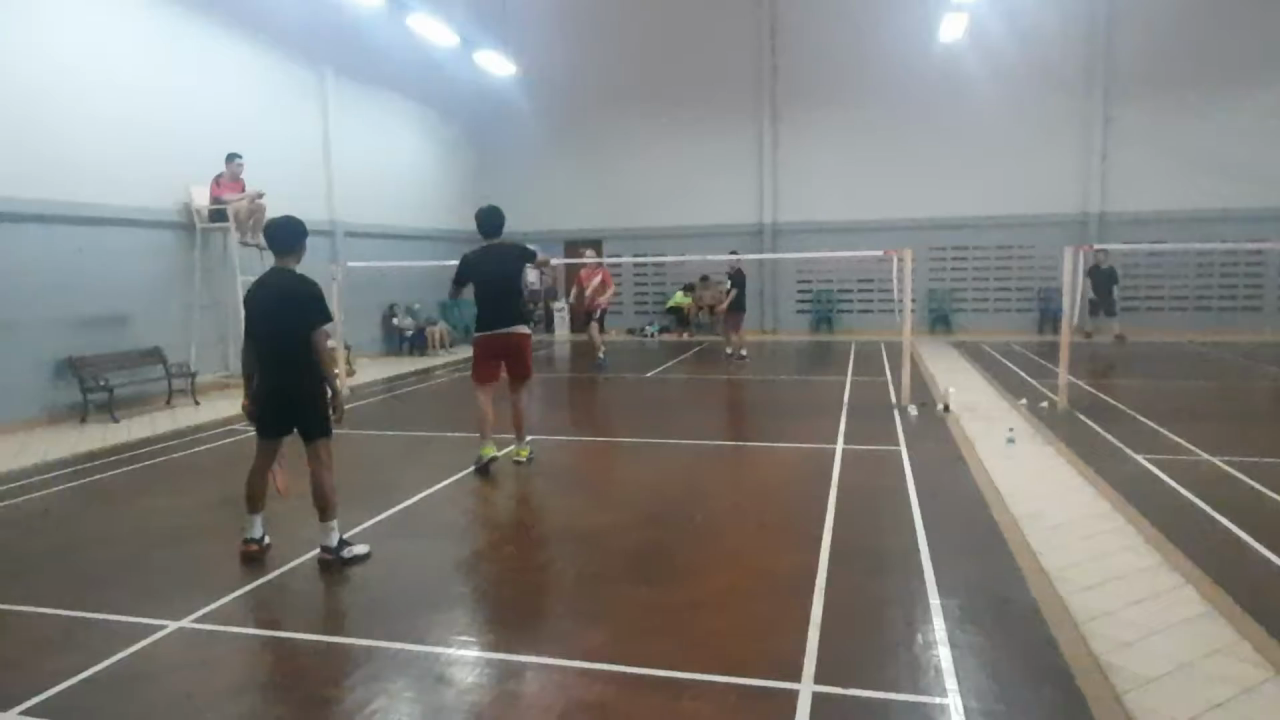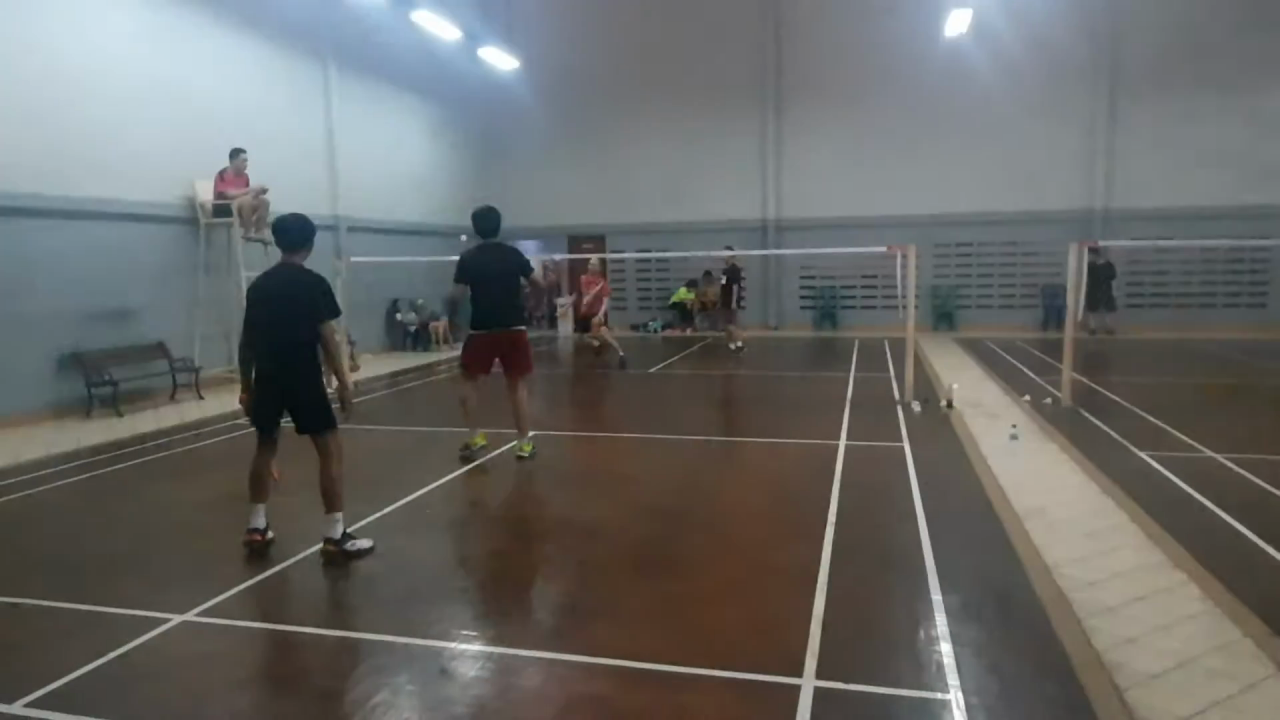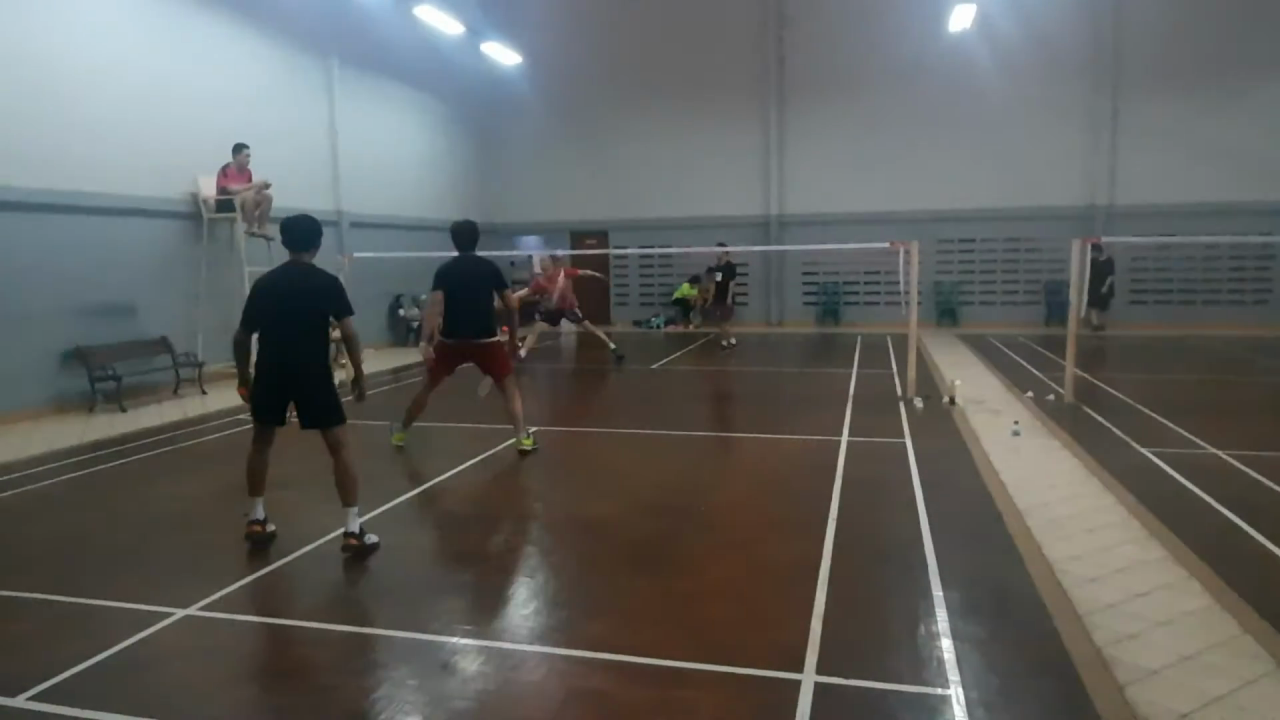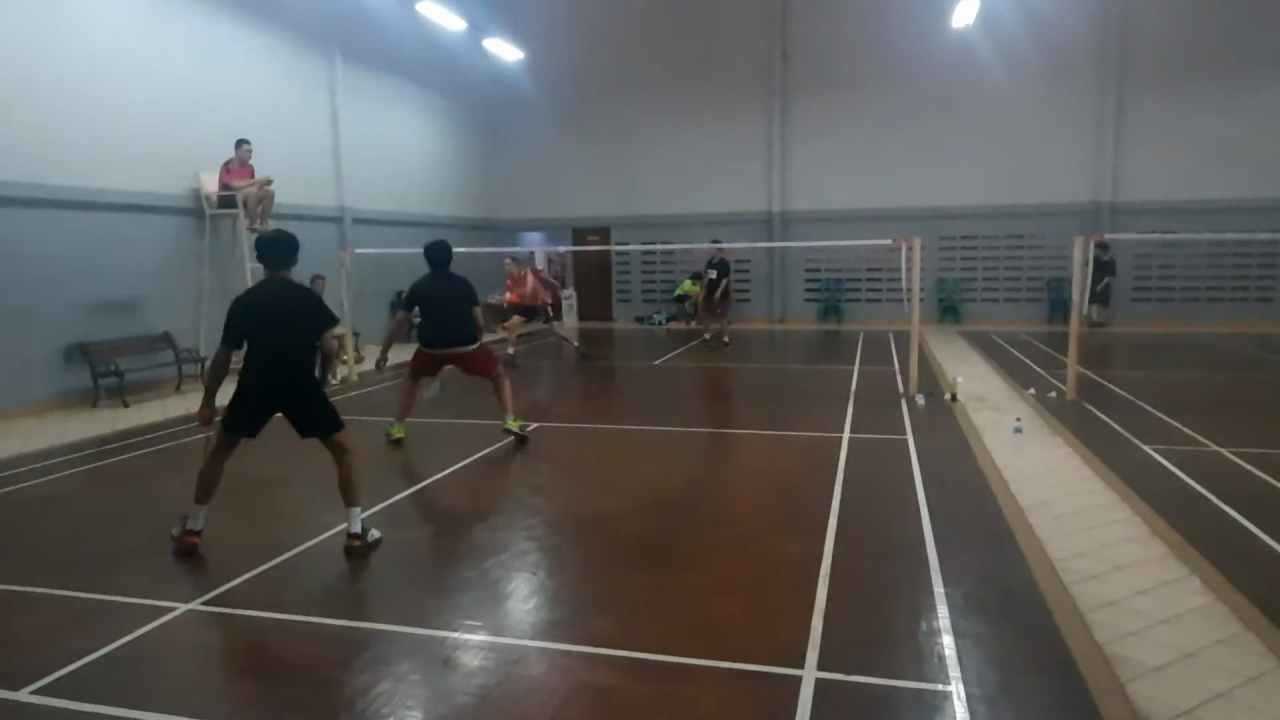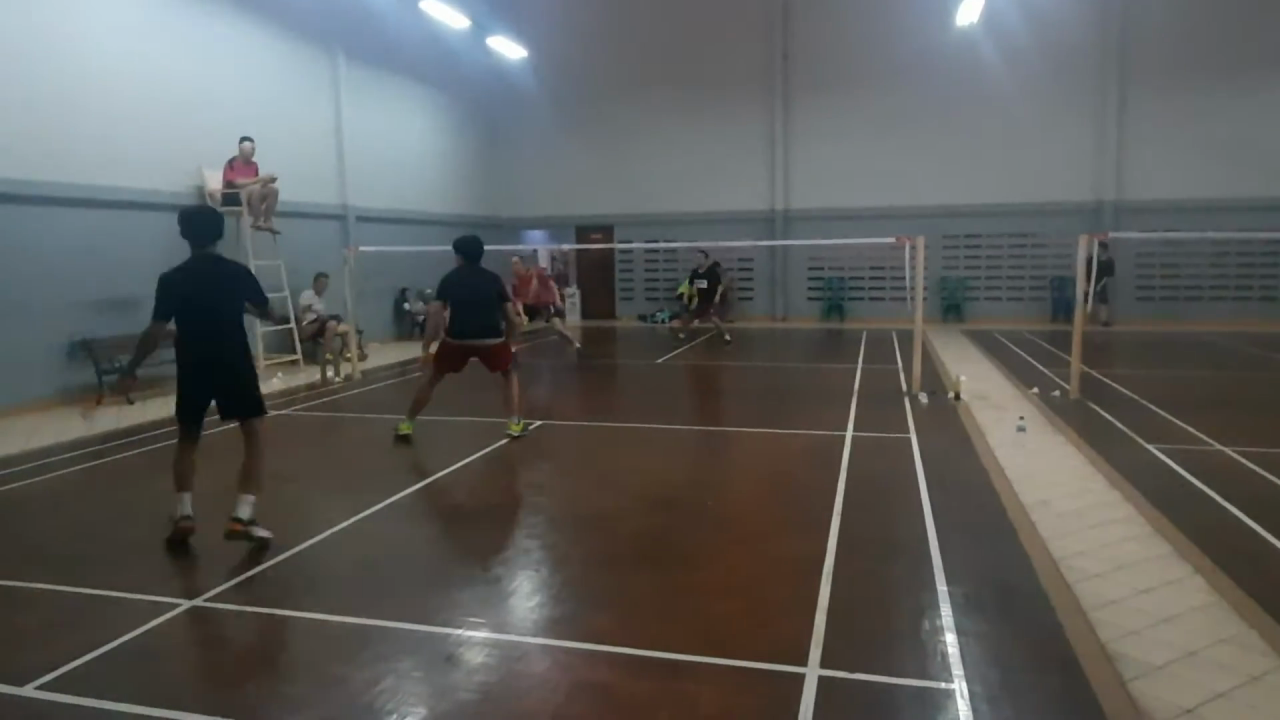
dt=0.3s
person 1, frame 1
left shoulder: (255, 291)
right shoulder: (306, 288)
left elbow: (249, 349)
right elbow: (319, 345)
left wrist: (250, 394)
right wrist: (334, 389)
left hip: (268, 388)
right hip: (304, 387)
left knee: (263, 459)
right knee: (320, 461)
left ankle: (252, 537)
right ankle: (331, 544)
person 1, frame 2
left shoulder: (258, 285)
right shoulder: (314, 284)
left elbow: (246, 342)
right elbow: (327, 338)
left wrist: (246, 386)
right wrist: (344, 383)
left hip: (266, 381)
right hip: (303, 379)
left knee: (265, 449)
right knee: (330, 453)
left ankle: (256, 527)
right ankle: (335, 536)
person 1, frame 3
left shoulder: (264, 283)
right shoulder: (327, 282)
left elbow: (242, 337)
right elbow: (349, 332)
left wrist: (243, 377)
right wrist: (359, 372)
left hip: (270, 375)
right hip: (313, 375)
left knee: (260, 444)
right knee: (340, 448)
left ankle: (256, 520)
right ankle: (353, 531)
person 1, frame 4
left shoulder: (244, 302)
right shoulder: (307, 299)
left elbow: (223, 359)
right elbow: (329, 348)
left wrist: (207, 403)
right wrist: (321, 378)
left hip: (256, 386)
right hip: (303, 387)
left knee: (218, 452)
right knee: (344, 451)
left ankle: (192, 529)
right ankle: (356, 532)
person 1, frame 5
left shoulder: (171, 279)
right shoulder: (237, 274)
left elbow: (155, 332)
right elbow: (269, 314)
left wrist: (130, 371)
right wrist: (259, 310)
left hip: (192, 370)
right hip: (234, 366)
left knee: (188, 441)
right knee: (253, 438)
left ankle: (184, 515)
right ankle: (242, 518)
person 2, frame 1
left shoulder: (470, 259)
right shoulder: (516, 251)
left elbow: (453, 295)
right elbow: (544, 261)
right wrist: (540, 262)
left hip: (486, 333)
right hip: (517, 331)
left knee: (484, 391)
right knee: (517, 389)
left ankle: (488, 447)
right ankle: (521, 447)
person 2, frame 2
left shoulder: (468, 258)
right shoulder: (514, 254)
left elbow: (457, 296)
right elbow: (538, 284)
left hip: (481, 331)
right hip: (514, 328)
left knee: (468, 381)
right knee: (517, 385)
left ankle: (475, 436)
right ankle: (524, 443)
person 2, frame 3
left shoulder: (445, 270)
right shoulder: (491, 268)
left elbow: (435, 307)
right elbow: (512, 305)
left wrist: (426, 343)
right wrist: (513, 336)
left hip: (451, 339)
right hip: (486, 339)
left knee: (429, 385)
right knee: (508, 386)
left ankle: (401, 432)
right ankle: (524, 438)
person 2, frame 4
left shoulder: (419, 286)
right shoulder: (464, 284)
left elbow: (399, 323)
right elbow: (479, 323)
left wrist: (383, 353)
right wrist: (475, 347)
left hip: (431, 348)
right hip: (466, 346)
left knee: (412, 379)
right knee: (499, 376)
left ankle: (397, 427)
right ankle: (510, 421)
person 2, frame 5
left shoulder: (450, 279)
right shoulder: (494, 279)
left elbow: (435, 315)
right elbow: (513, 319)
left wrist: (426, 349)
right wrist: (509, 345)
left hip: (456, 339)
right hip: (491, 339)
left knee: (432, 378)
right knee: (509, 372)
left ankle: (406, 424)
right ankle: (514, 423)
